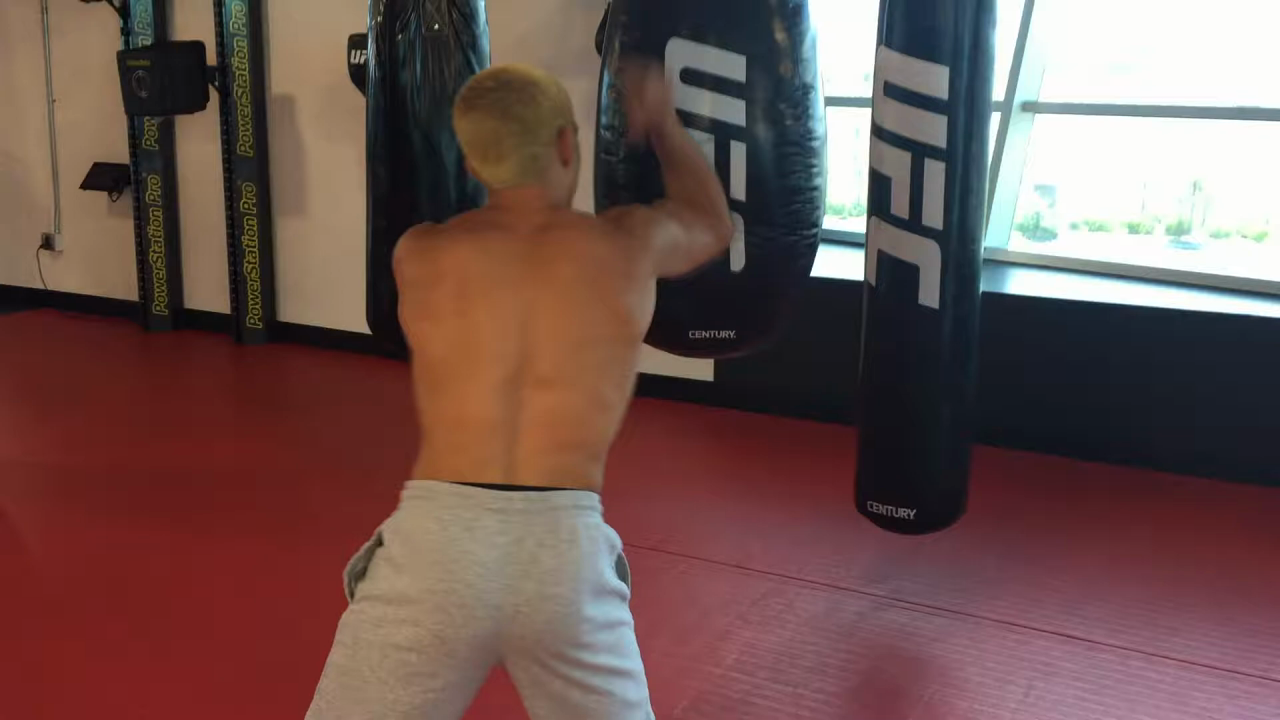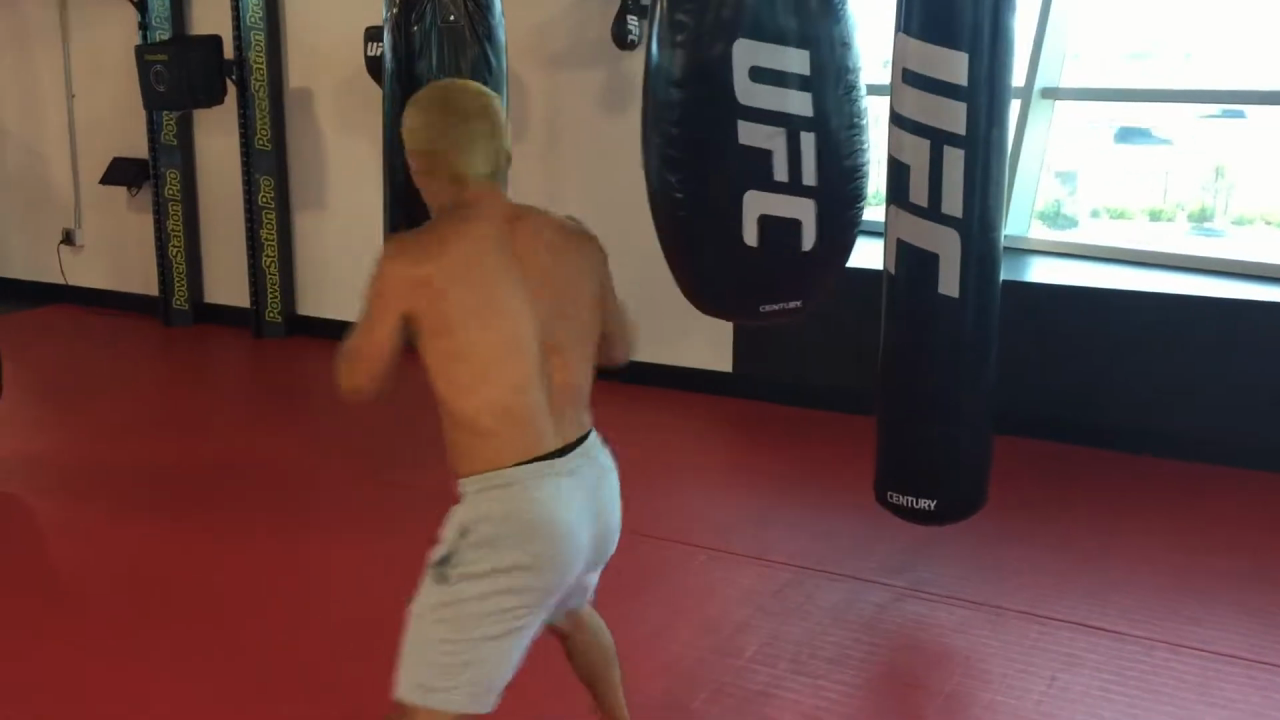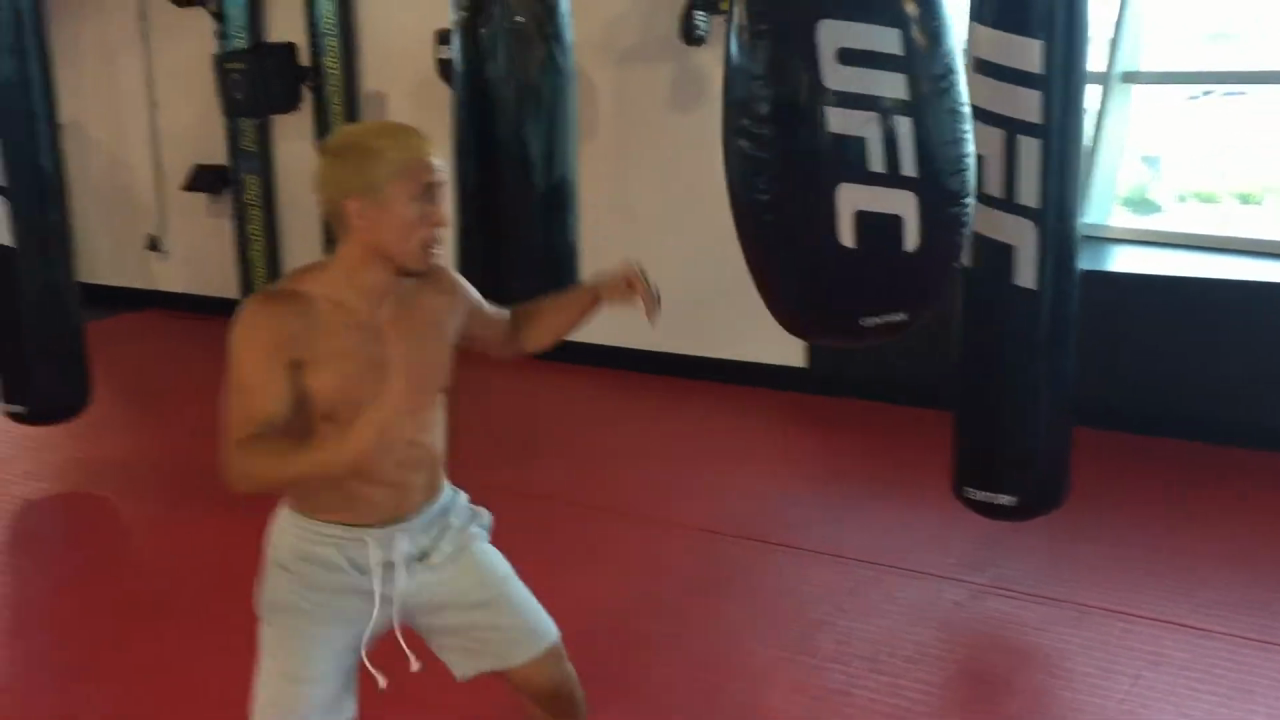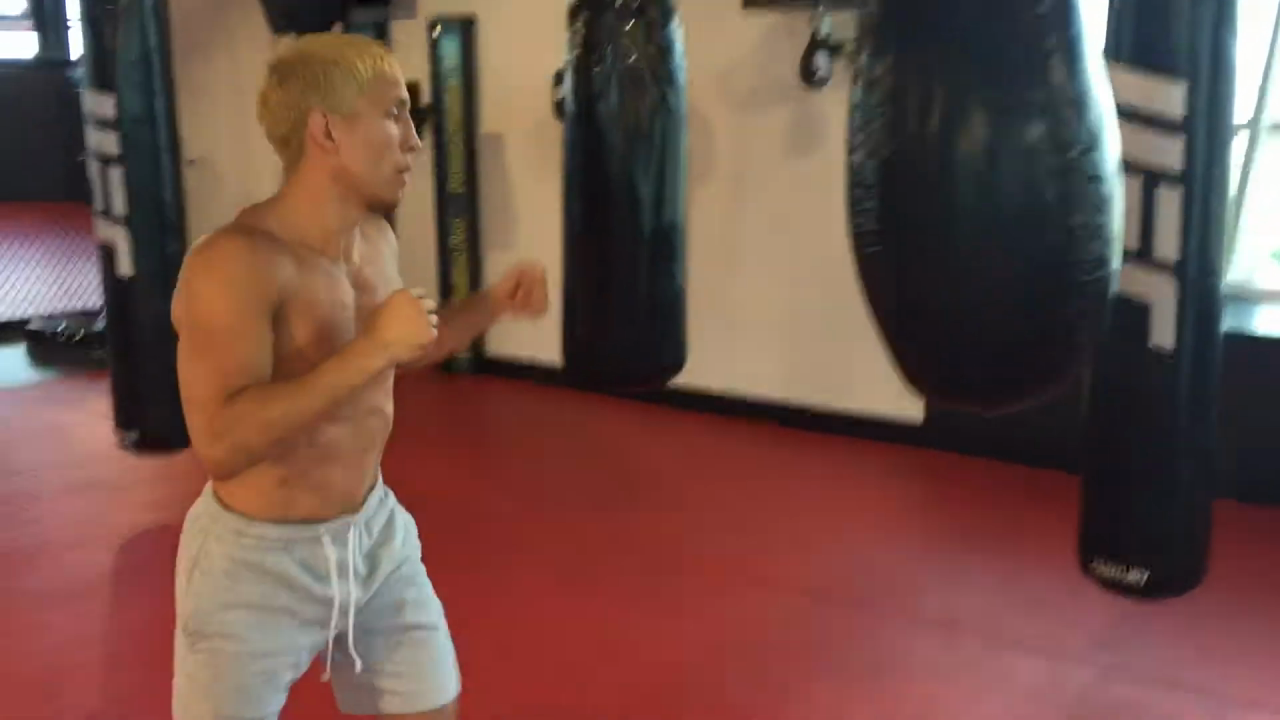
dt=1s
person 1, frame 1
left shoulder: (420, 254)
right shoulder: (632, 244)
right elbow: (713, 225)
right wrist: (662, 120)
left hip: (435, 544)
right hip: (565, 551)
person 1, frame 2
left shoulder: (413, 261)
right shoulder: (576, 243)
left elbow: (357, 382)
right elbow: (617, 347)
left hip: (512, 514)
right hip: (587, 489)
right knee: (567, 612)
person 1, frame 3
left shoulder: (440, 288)
right shoulder: (275, 319)
left elbow: (507, 334)
right elbow: (242, 466)
left wrist: (596, 291)
right wrist: (354, 448)
left hip: (438, 533)
right hip: (324, 552)
person 1, frame 4
left shoulder: (372, 238)
right shoulder: (235, 264)
right elbow: (220, 444)
left wrist: (491, 305)
right wrist: (367, 355)
left hip: (371, 534)
right hip: (257, 556)
